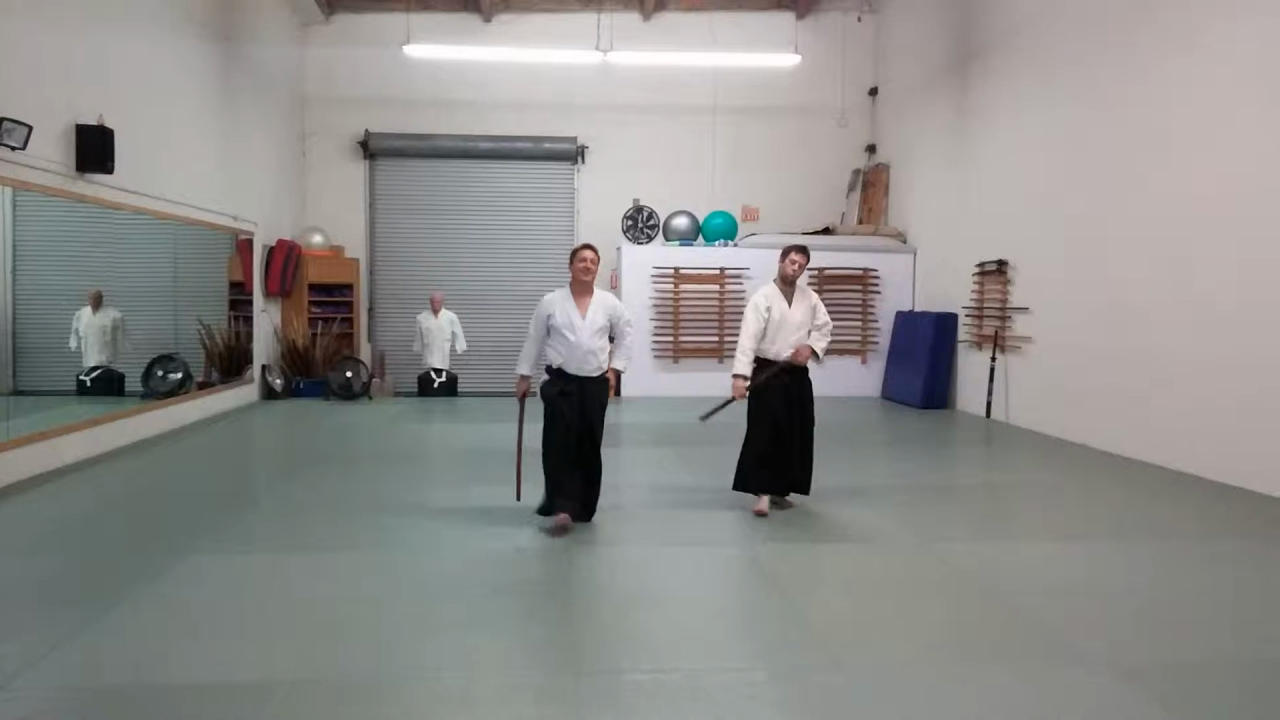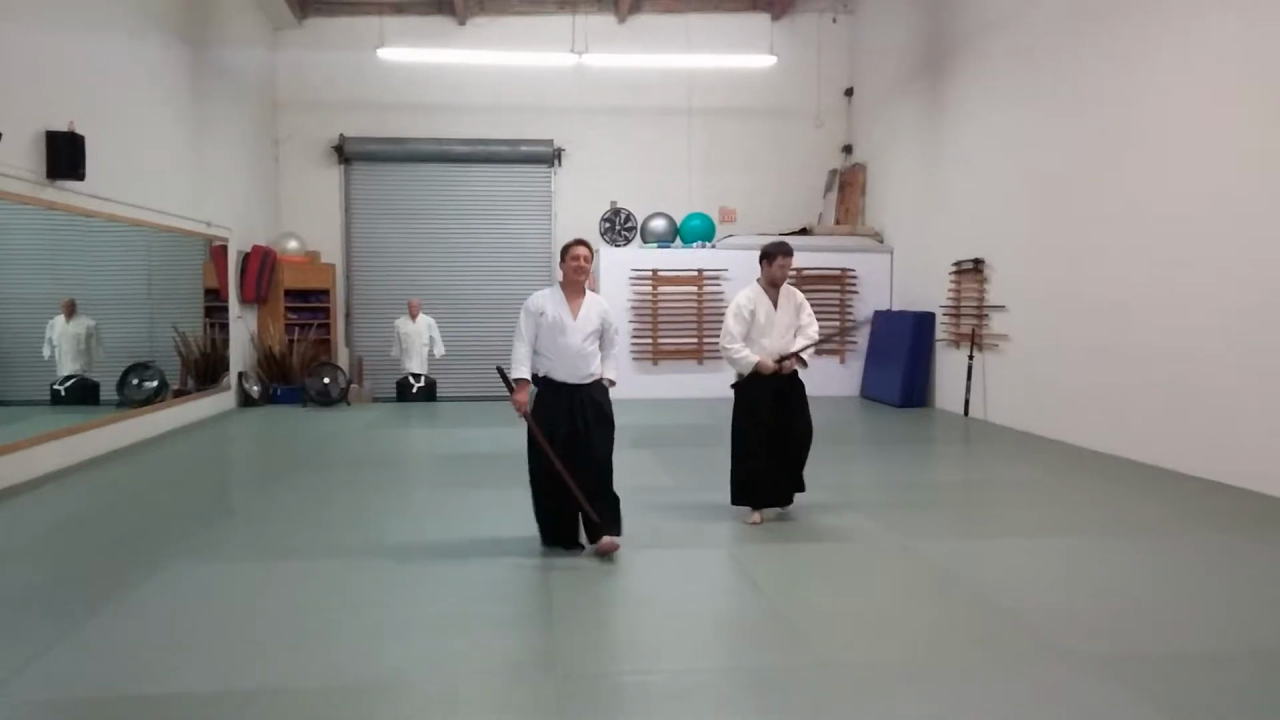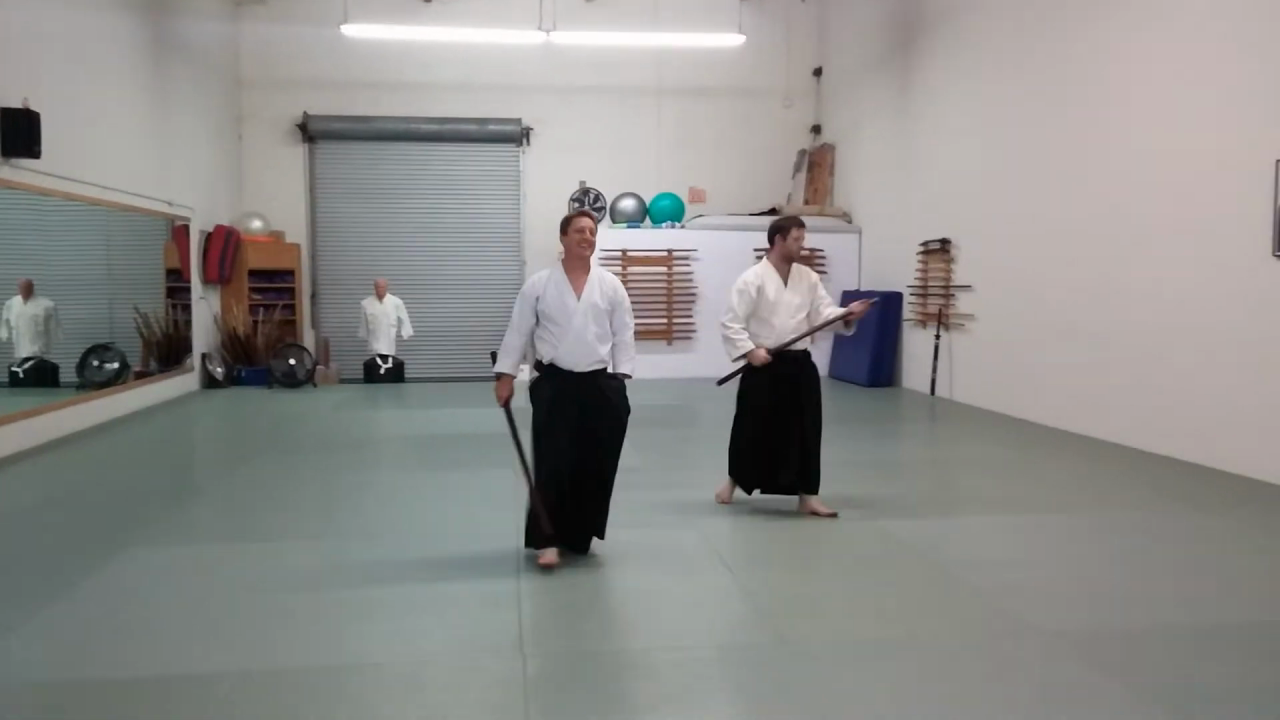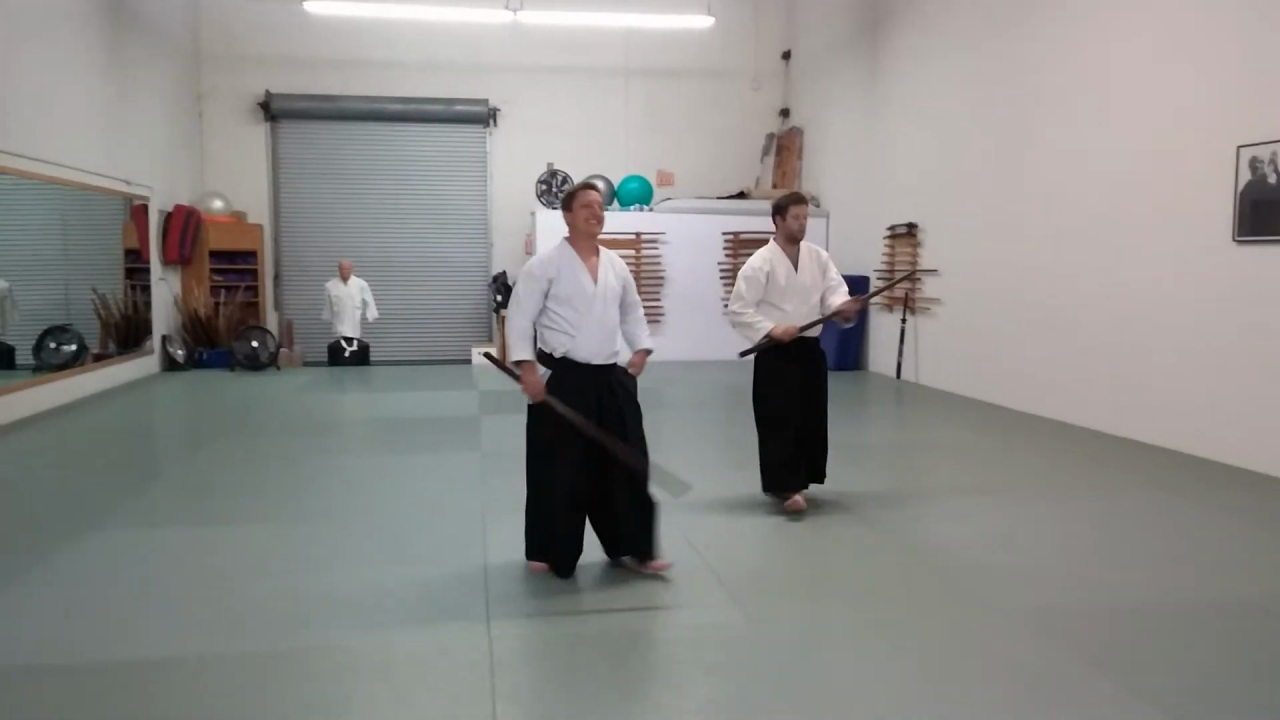
dt=0.5s
person 1, frame 1
left shoulder: (609, 303)
right shoulder: (550, 302)
left elbow: (625, 336)
right elbow: (534, 340)
left wrist: (614, 369)
right wrist: (524, 376)
left hip: (595, 385)
right hip: (561, 383)
left knee: (588, 449)
right knee: (559, 445)
left ankle: (580, 505)
right ankle: (561, 508)
person 1, frame 2
left shoulder: (600, 307)
right shoulder: (538, 302)
left elbow: (610, 347)
right elbow: (522, 345)
left wrist: (606, 379)
right wrist: (522, 386)
left hip: (590, 394)
right hip: (550, 394)
left knee: (596, 463)
right knee: (550, 467)
left ankle: (601, 531)
right ankle: (558, 533)
person 1, frame 3
left shoulder: (611, 285)
right shoulder: (539, 284)
left elbow: (623, 334)
right elbow: (518, 332)
left wrist: (620, 378)
right wrist: (505, 376)
left hip: (599, 384)
right hip: (555, 384)
left knee: (597, 464)
right knee: (553, 462)
left ankle: (577, 533)
right ankle: (546, 539)
person 1, frame 4
left shoulder: (616, 265)
right shoulder: (545, 264)
left elbow: (631, 313)
right elbow: (519, 319)
left wrist: (640, 350)
right wrist: (527, 367)
left hip: (608, 378)
right hip: (561, 379)
left knee: (625, 462)
right knee: (557, 471)
left ankle: (634, 549)
right ankle: (547, 551)
person 2, frame 1
left shoulder: (810, 298)
right shoulder: (762, 298)
left elbow: (824, 329)
right elbow: (748, 339)
left wrist: (811, 347)
right wrist: (740, 375)
left hip: (798, 375)
right hip: (768, 375)
left knee: (796, 435)
right knee: (764, 433)
left ankle: (779, 490)
right ankle: (761, 493)
person 2, frame 2
left shoulder: (795, 297)
right shoulder: (744, 300)
left elbow: (809, 330)
right elbow: (729, 344)
left wrist: (798, 356)
right wrist: (757, 363)
left hip: (788, 380)
right hip: (755, 382)
left knee: (797, 439)
right knee: (753, 445)
left ankle: (782, 492)
right ankle: (757, 505)
person 2, frame 3
left shoulder: (808, 277)
right shoulder: (752, 279)
left elbow: (824, 313)
right elbow: (731, 323)
left wrist: (847, 315)
right wrist: (749, 351)
left hip: (800, 365)
right hip: (764, 367)
left knee: (805, 430)
right knee: (752, 429)
left ankle: (807, 495)
right ankle: (735, 479)
person 2, frame 4
left shoulder: (819, 257)
right shoulder: (760, 263)
left elbow: (833, 292)
right elbow: (738, 310)
left wrist: (843, 307)
right wrist: (770, 329)
left hip: (810, 350)
right hip: (776, 353)
left knee: (810, 421)
right knee: (782, 421)
left ankle: (779, 480)
right ankle: (790, 489)
